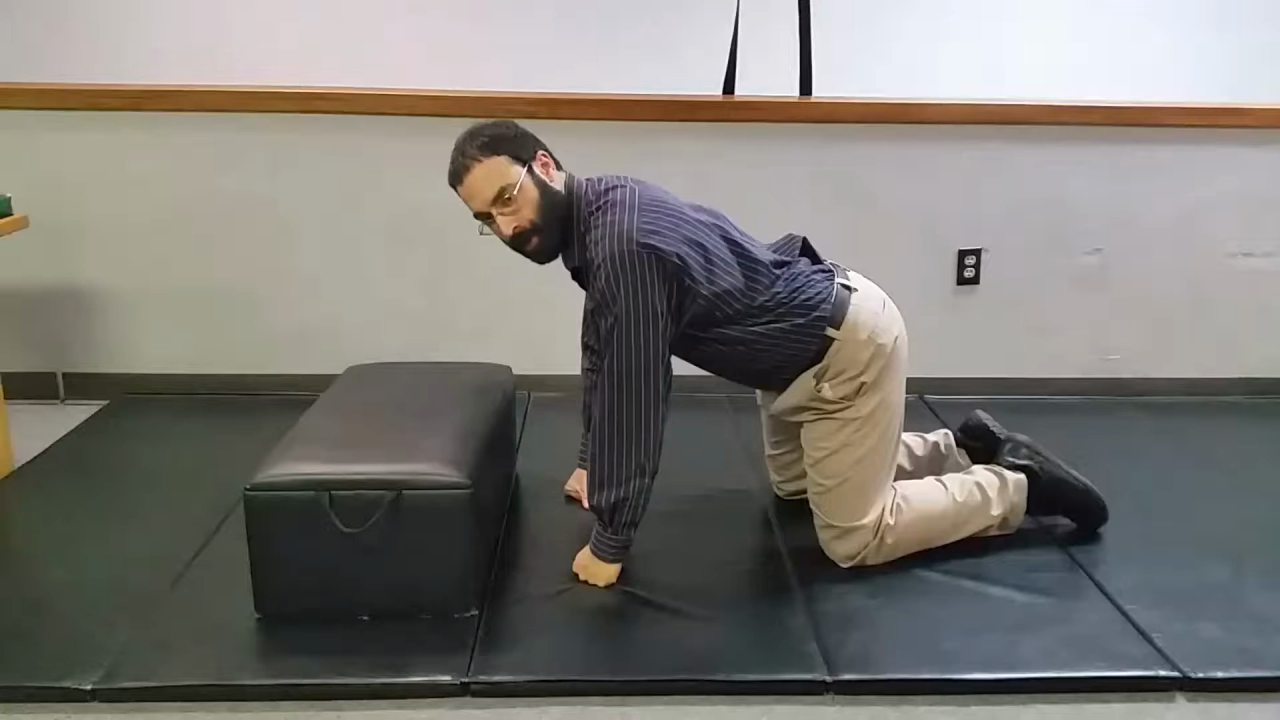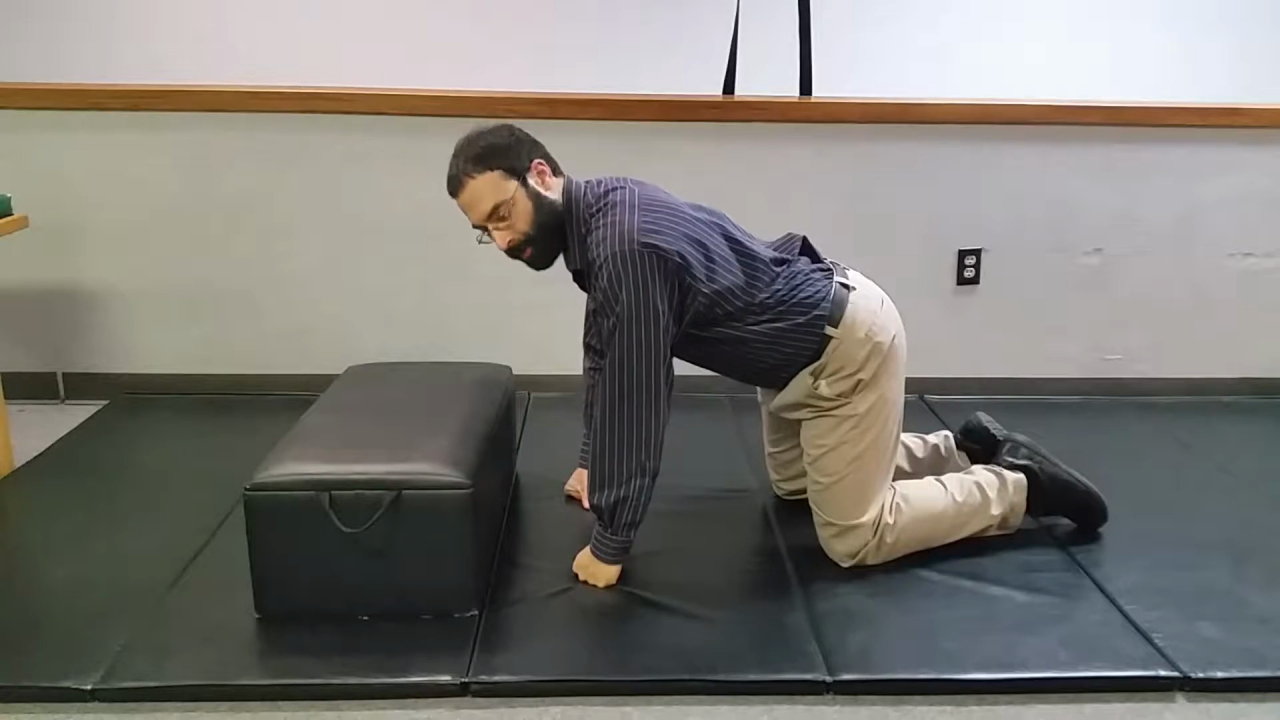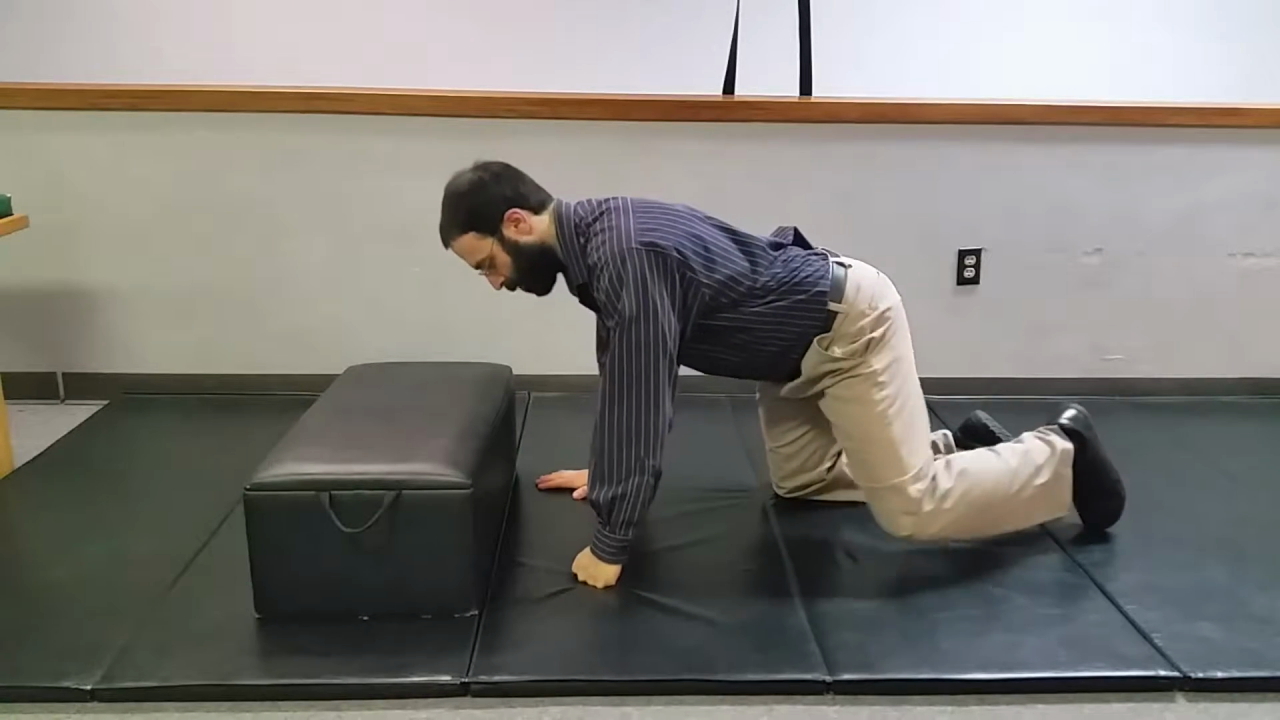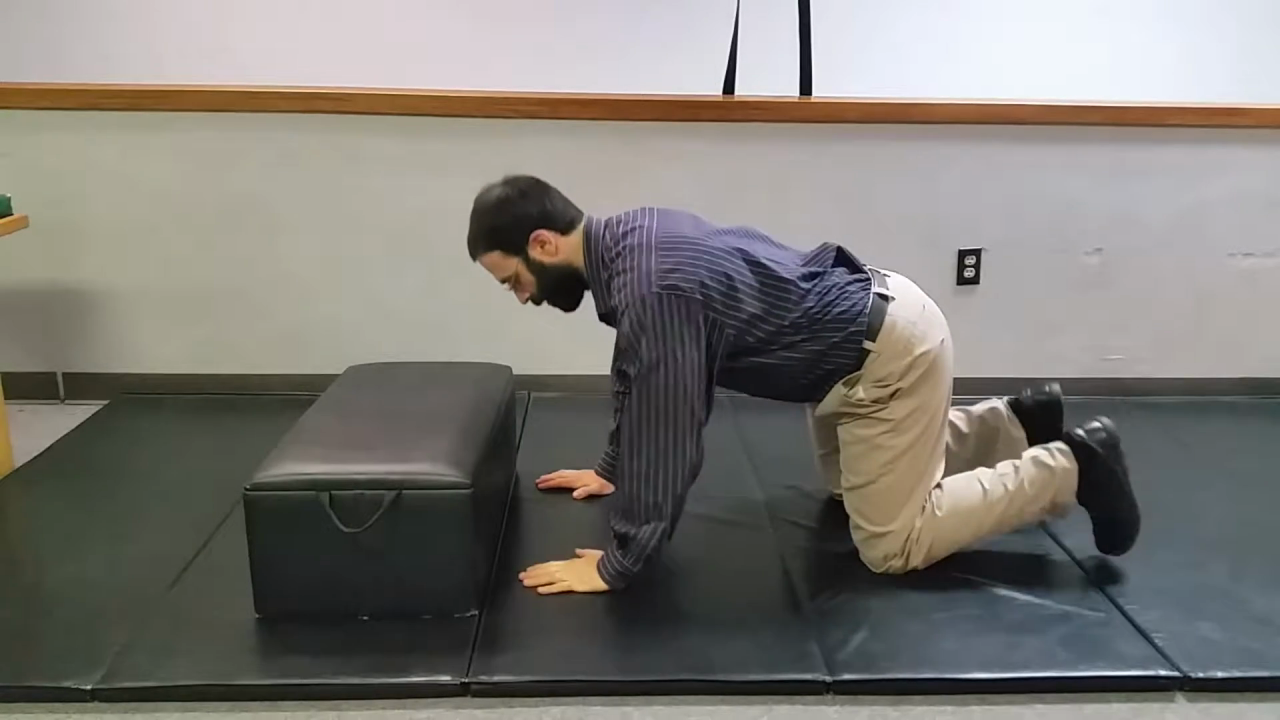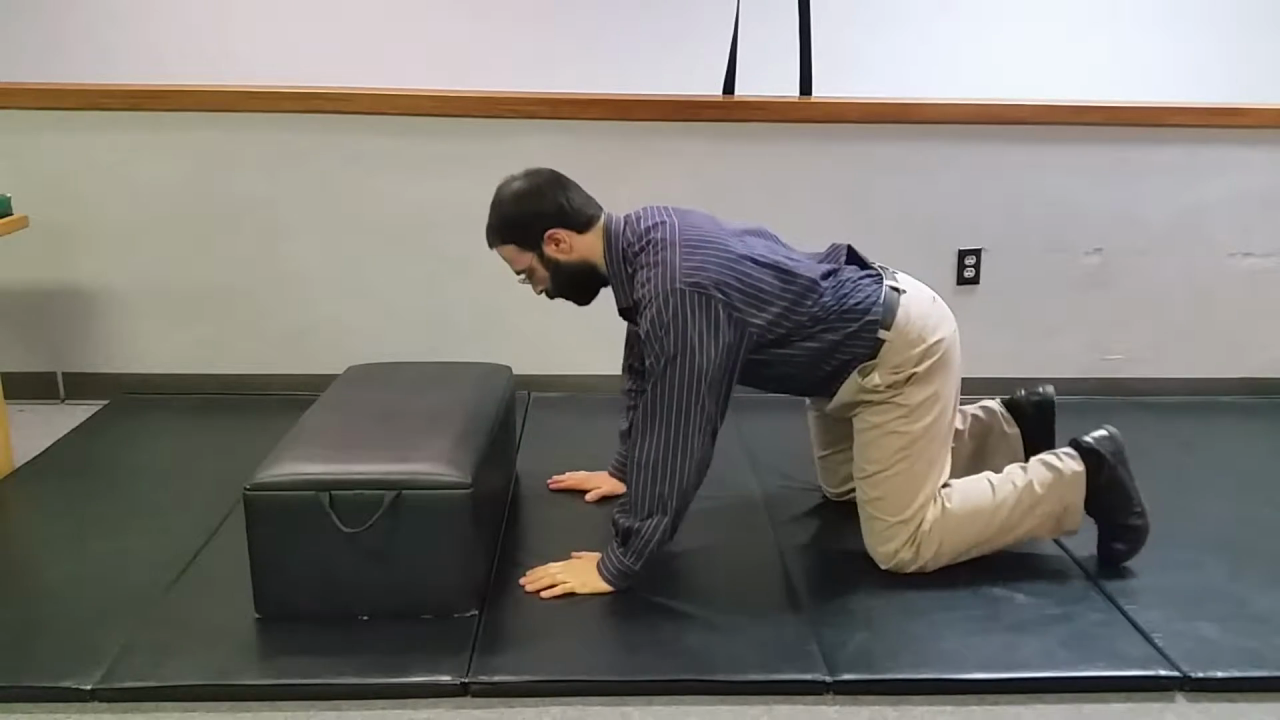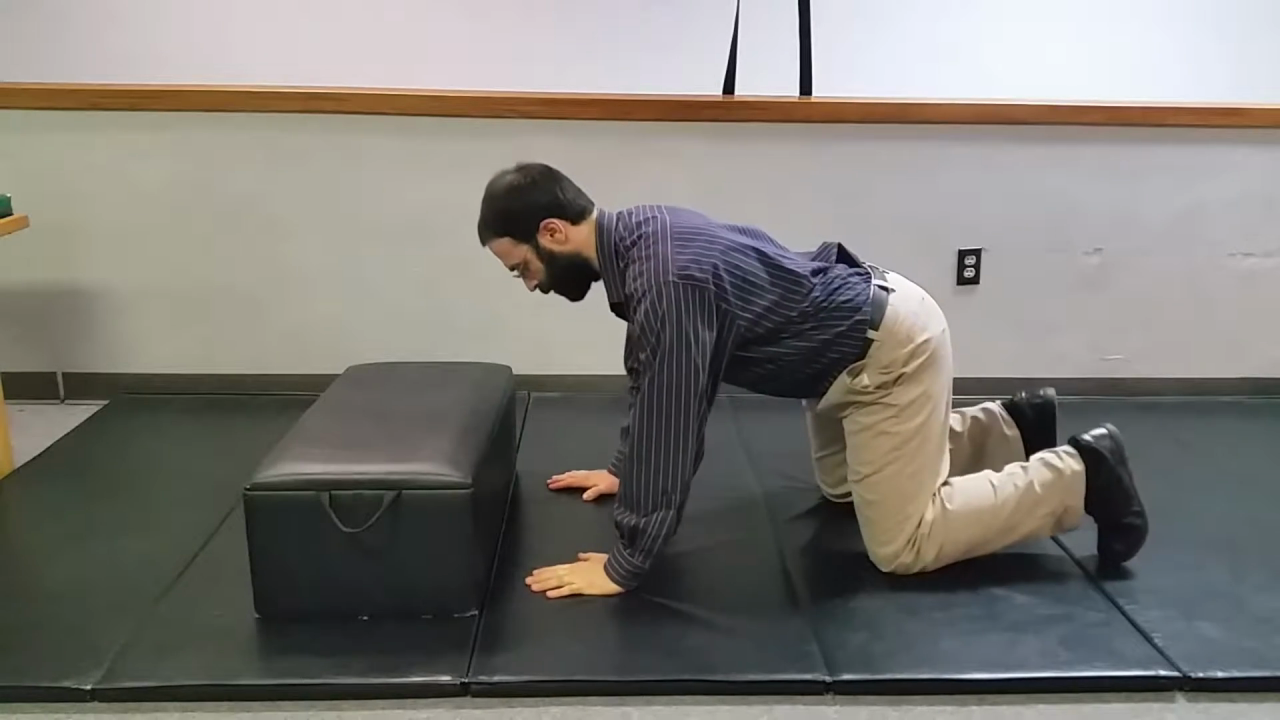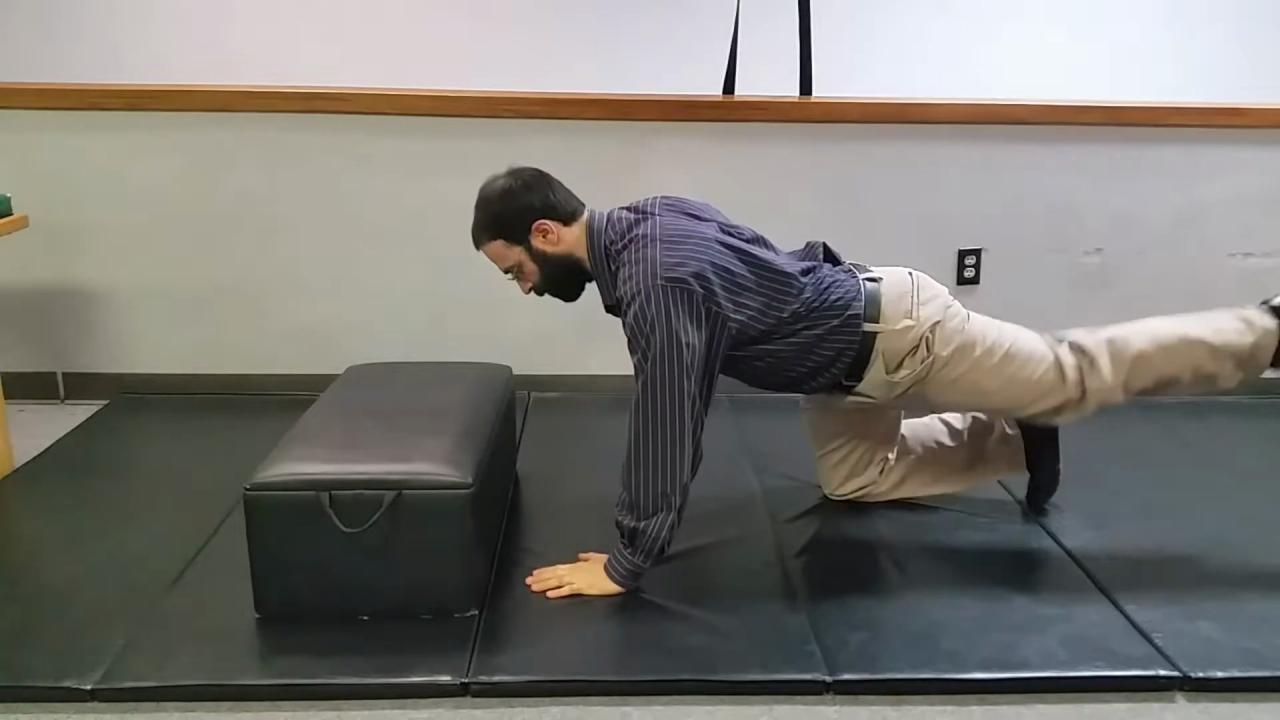
dt=0.7s
person 1, frame 1
left shoulder: (623, 244)
right shoulder: (599, 212)
left elbow: (634, 398)
right elbow: (602, 356)
left wrist: (609, 544)
right wrist: (591, 462)
left hip: (847, 345)
right hip: (812, 335)
left knee: (853, 537)
right knee: (794, 483)
left ankle: (1019, 484)
right ankle: (965, 448)
person 1, frame 2
left shoulder: (626, 246)
right shoulder: (600, 213)
left elbow: (635, 398)
right elbow: (604, 358)
left wrist: (609, 546)
right wrist: (593, 461)
left hip: (848, 344)
right hip: (811, 334)
left knee: (854, 537)
right knee: (795, 483)
left ankle: (1018, 483)
right ankle: (966, 450)
person 1, frame 3
left shoulder: (624, 252)
right shoulder: (595, 232)
left elbow: (640, 399)
right elbow: (624, 376)
left wrist: (609, 545)
right wrist: (605, 475)
left hip: (849, 323)
right hip: (803, 336)
left knee: (916, 505)
right knee: (801, 482)
left ankle: (1060, 450)
right ankle: (957, 445)
person 1, frame 4
left shoulder: (653, 290)
right shoulder: (628, 238)
left elbow: (668, 441)
right elbow: (635, 380)
left wrist: (614, 568)
right wrist: (609, 471)
left hip: (891, 352)
right hip: (868, 320)
left knee: (893, 545)
right knee: (851, 483)
left ankle: (1070, 466)
right ankle: (1022, 422)
person 1, frame 5
left shoulder: (678, 287)
right shoulder: (643, 234)
left elbow: (677, 429)
right elbow: (647, 377)
left wrist: (616, 567)
right wrist: (621, 471)
left hip: (900, 348)
right hip: (864, 331)
left knee: (902, 543)
right knee: (845, 484)
left ankle: (1081, 473)
right ankle: (1010, 425)
person 1, frame 6
left shoulder: (666, 278)
right shoulder: (638, 236)
left elbow: (671, 424)
right elbow: (652, 382)
left wrist: (624, 566)
right wrist: (617, 468)
left hip: (892, 345)
right hip: (857, 333)
left knee: (903, 543)
right knee: (844, 484)
left ankle: (1077, 473)
right ankle: (1012, 424)
person 1, frame 7
left shoulder: (654, 283)
right shoulder: (642, 219)
left elbow: (666, 430)
left wrist: (624, 566)
left hip: (896, 332)
right hip: (856, 314)
left knee: (1077, 372)
right knee: (856, 480)
right ankle: (1015, 436)
